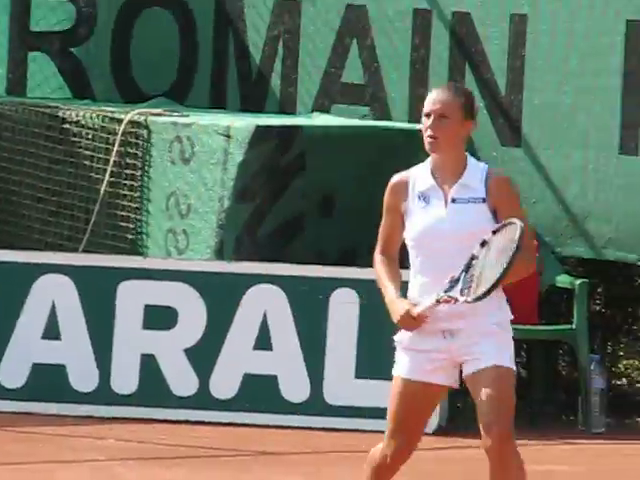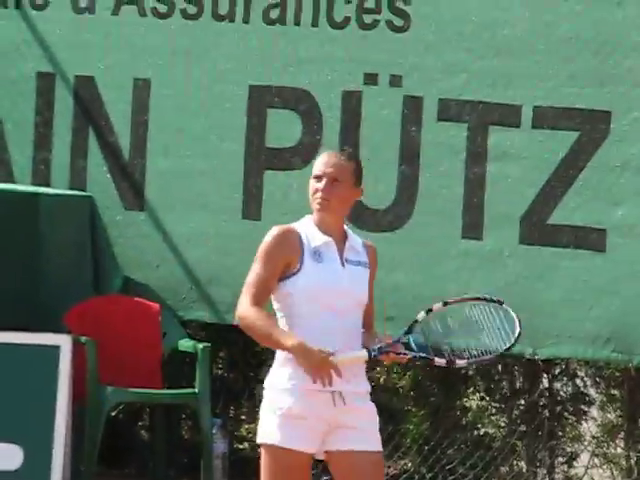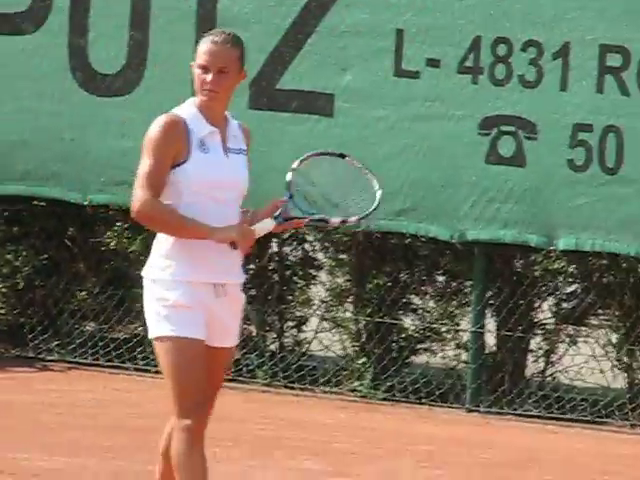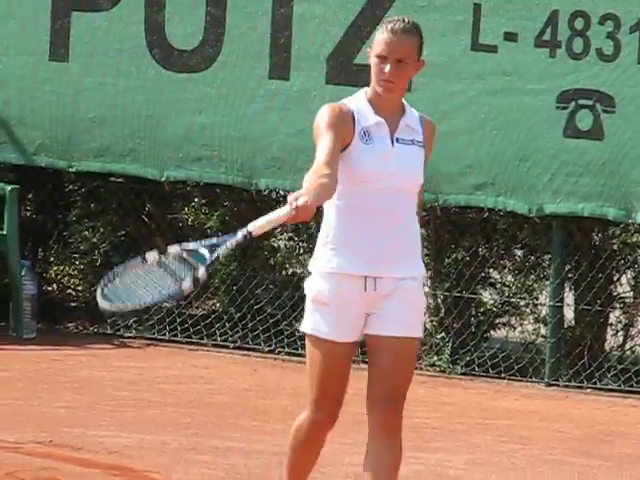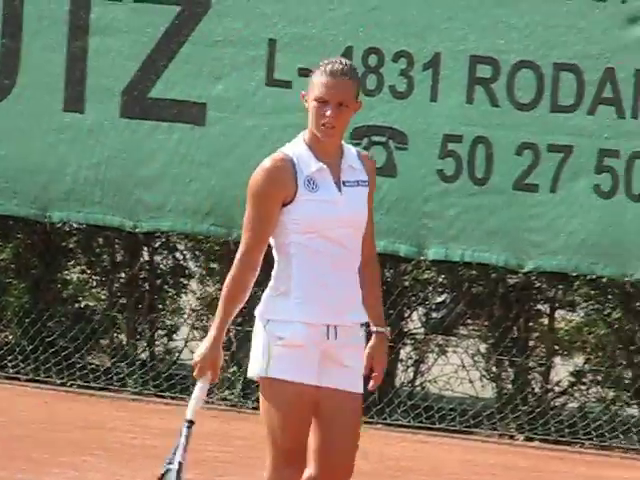
dt=0.7s
person 1, frame 1
left shoulder: (495, 185)
right shoulder: (403, 186)
left elbow: (526, 259)
right elbow: (383, 253)
right wrist: (395, 300)
left hip: (486, 327)
right hip: (425, 332)
left knee: (500, 440)
right knee: (397, 448)
person 1, frame 2
left shoulder: (366, 253)
right shoulder: (285, 240)
right elbow: (248, 312)
right wrist: (299, 348)
left hip: (352, 403)
right hip: (295, 395)
person 1, frame 3
left shoulder: (241, 134)
right shoulder: (169, 128)
right elbow: (143, 207)
left wrist: (261, 220)
right wrist: (218, 232)
left hip: (226, 289)
right hip: (175, 287)
left knee: (196, 417)
right knee: (190, 419)
person 1, frame 4
left shoulder: (423, 129)
right shoulder: (337, 116)
right elbow: (323, 173)
left wrist: (411, 274)
right wrist: (308, 196)
left hip: (401, 285)
right hip: (339, 279)
left knee: (386, 415)
right knee: (322, 413)
person 1, frame 5
left shoulder: (363, 167)
right shoulder: (279, 170)
right elbow: (248, 259)
left wrist: (378, 328)
right wrist: (215, 335)
left hip: (344, 336)
right hip: (288, 329)
